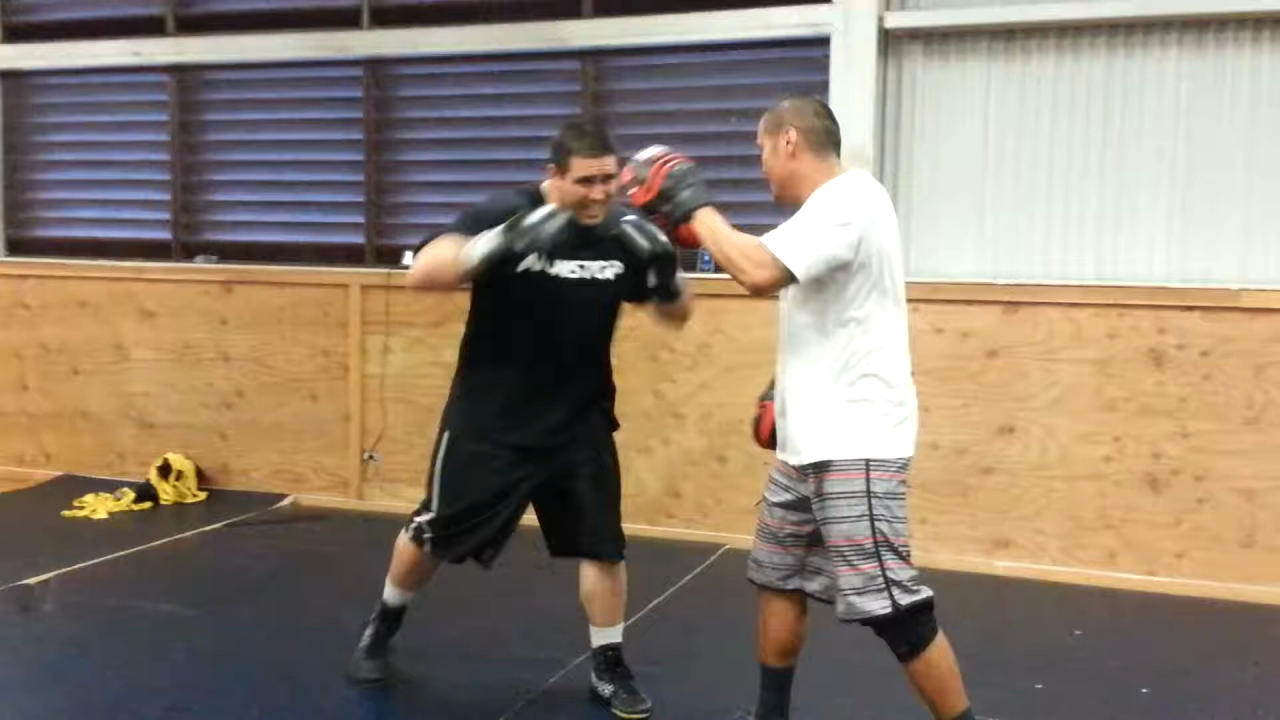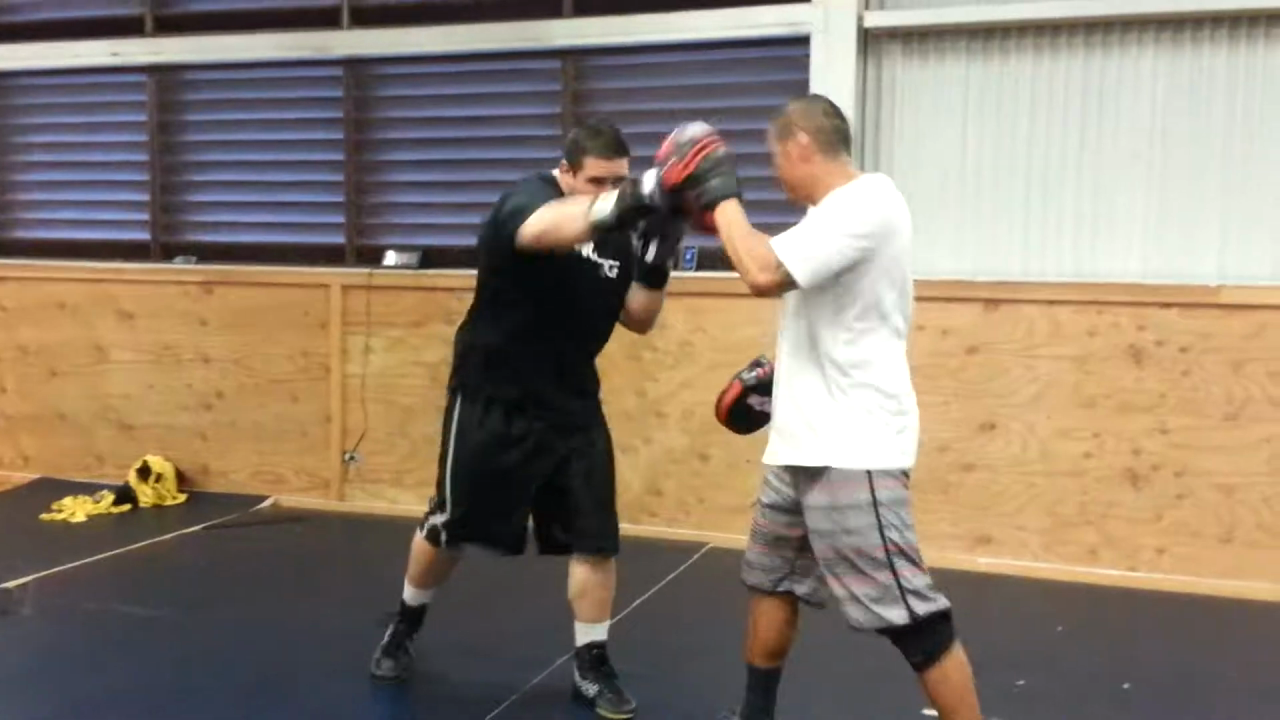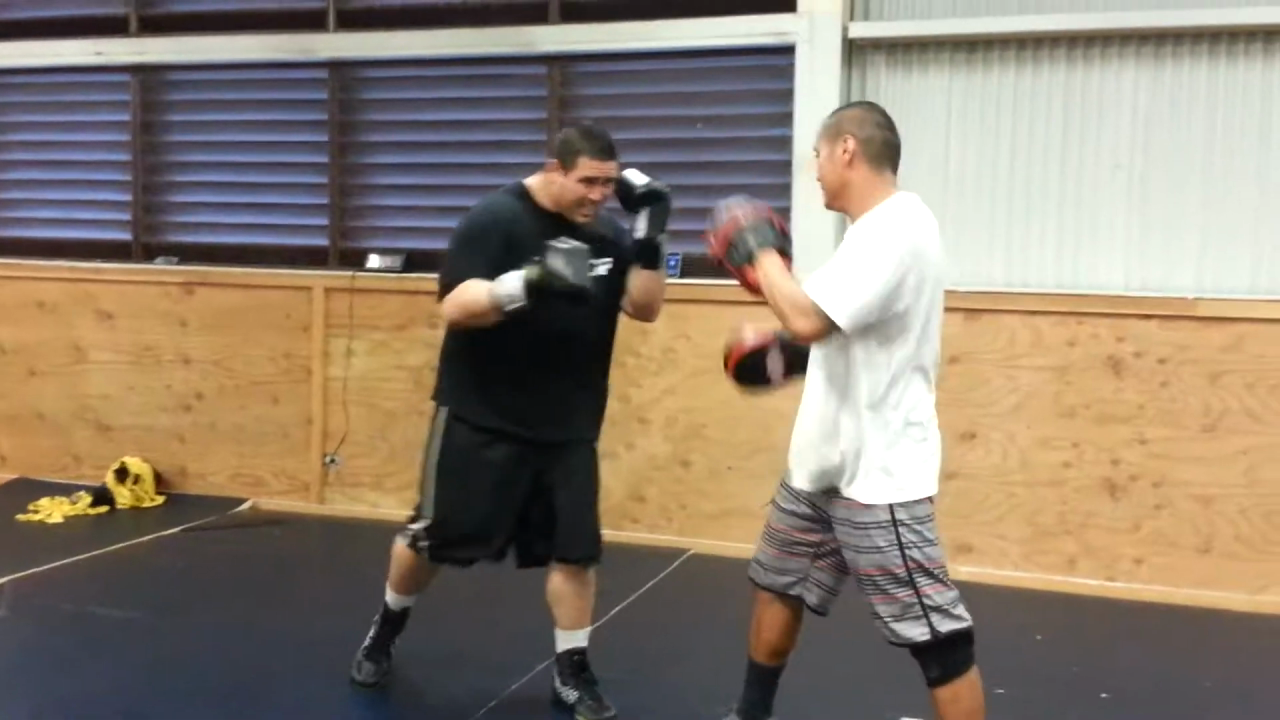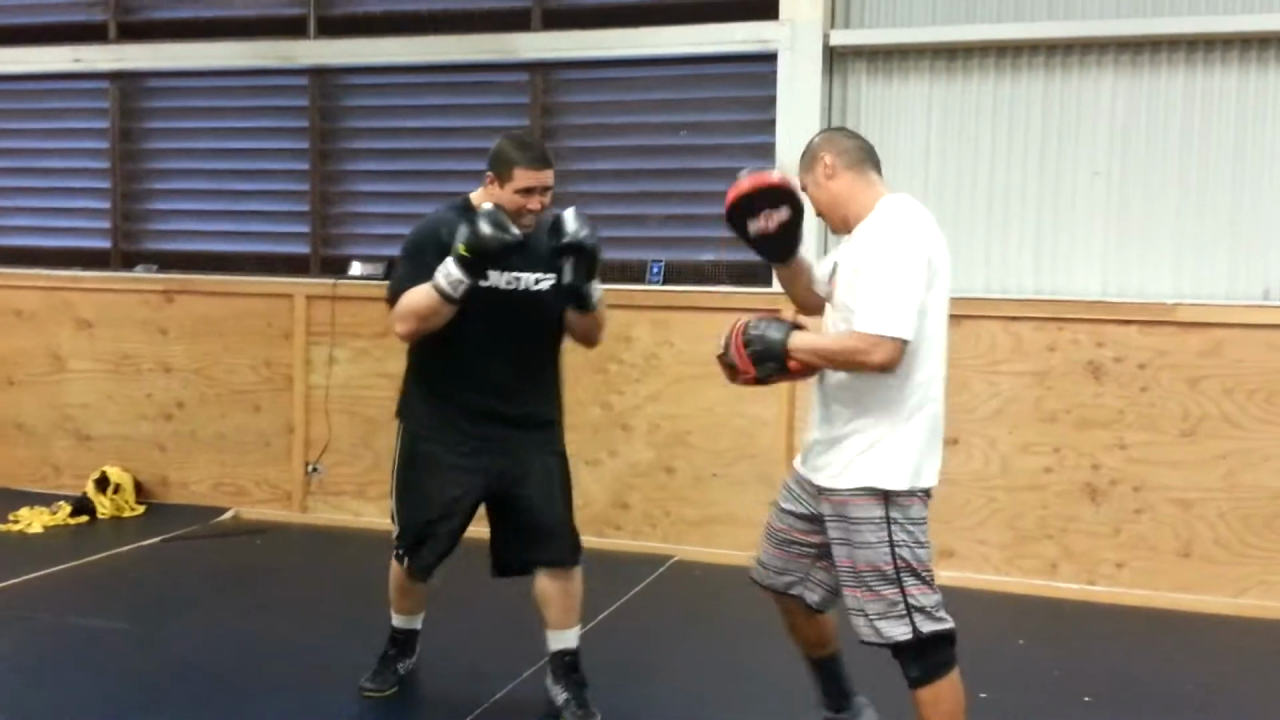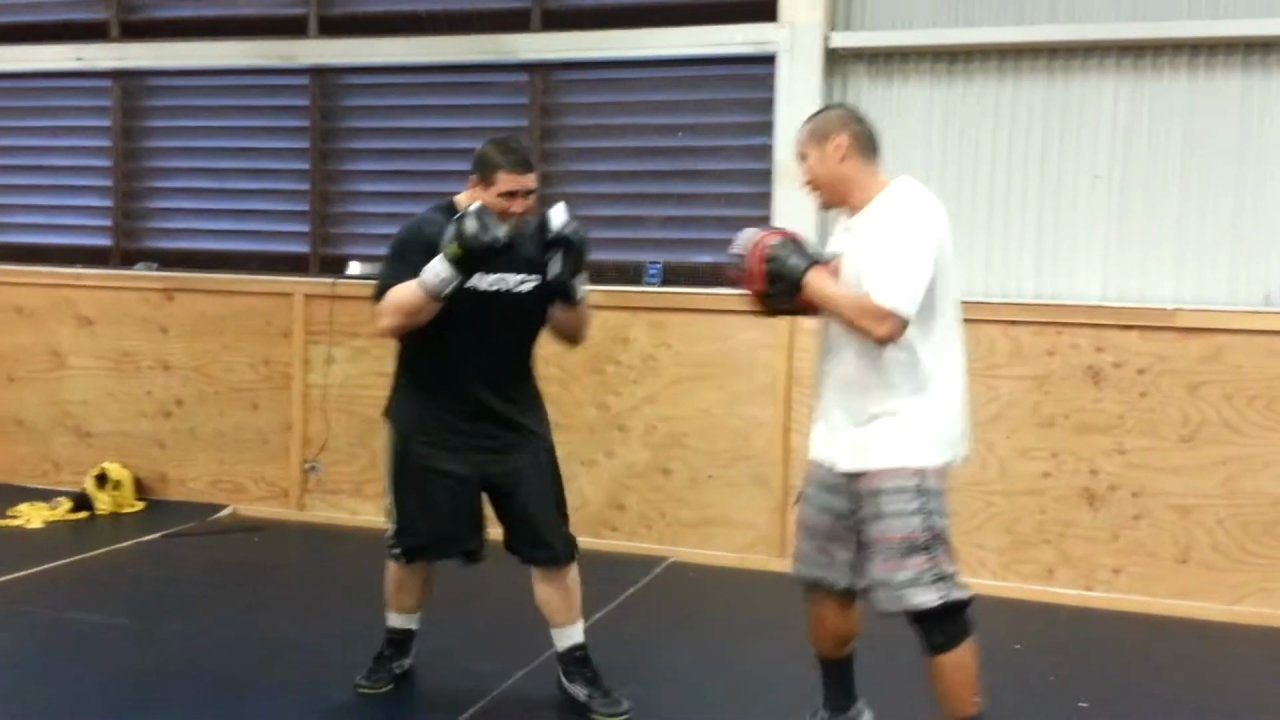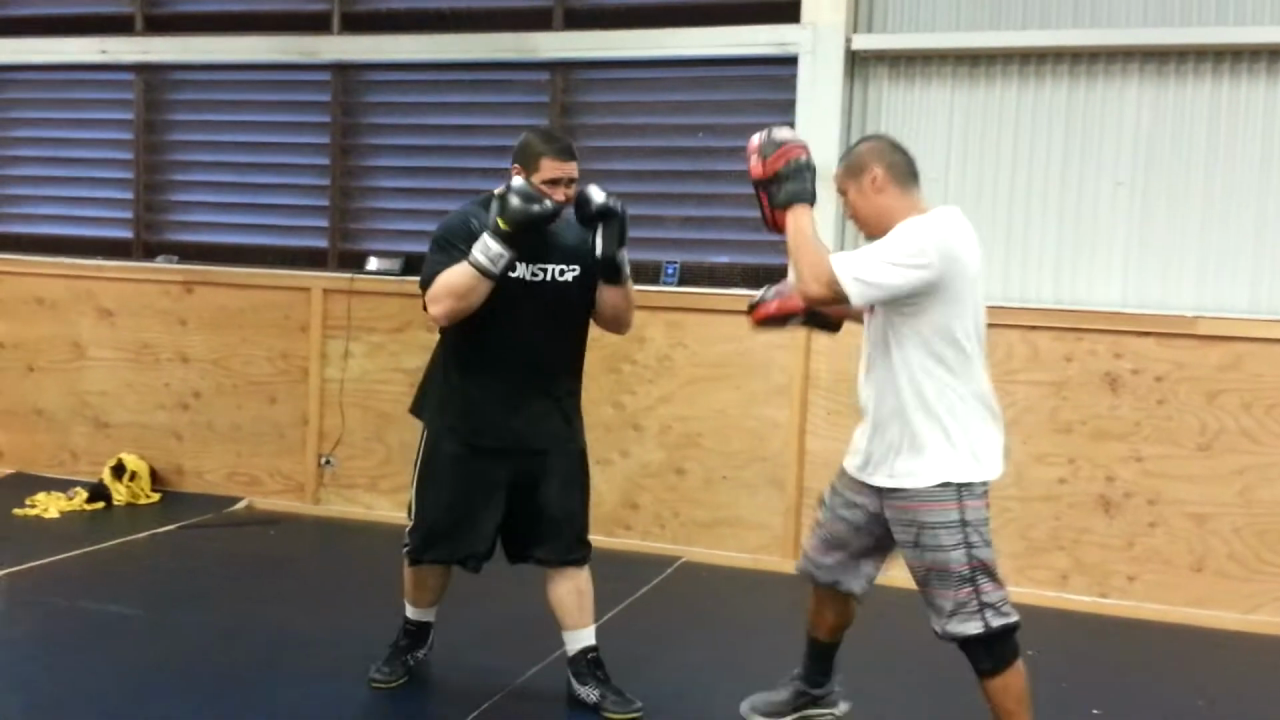
dt=0.2s
person 1, frame 1
left shoulder: (850, 199)
right shoulder: (826, 208)
left elbow: (759, 272)
left wrist: (694, 209)
right wrist: (789, 382)
left hip: (855, 444)
right hip: (808, 440)
left knee: (889, 605)
right knee: (776, 577)
person 1, frame 2
left shoulder: (865, 204)
right shoulder: (839, 210)
left elbow: (766, 272)
left wrist: (719, 195)
right wrist: (776, 371)
left hip: (855, 452)
right hip: (805, 444)
left knee: (905, 615)
right knee: (769, 581)
person 1, frame 3
left shoulder: (895, 228)
right shoulder: (873, 228)
left elbow: (807, 321)
left wrist: (760, 254)
right wrist: (788, 346)
left hip: (877, 470)
right hip: (822, 460)
left knee: (929, 630)
right knee: (777, 582)
person 1, frame 4
left shoulder: (899, 229)
right shoulder: (855, 239)
left elbow: (881, 348)
right elbow: (814, 300)
left wrist: (790, 344)
right wrist: (781, 247)
left hip: (880, 465)
right hip: (827, 456)
left knee: (914, 633)
right knee: (789, 583)
person 1, frame 5
left shoulder: (907, 214)
right shoulder: (859, 221)
left elbow: (883, 321)
left wrist: (801, 270)
right wrist: (801, 272)
left hip: (900, 447)
right hip: (841, 443)
left knee: (928, 601)
right knee: (823, 580)
person 1, frame 6
left shoulder: (933, 237)
right shoulder: (910, 241)
left elbow: (820, 288)
left wrist: (795, 204)
right wrist: (803, 299)
left hip: (939, 469)
right hip: (879, 456)
left knee: (978, 625)
right knee: (830, 573)
person 2, frame 1
left shoulder: (621, 235)
right shoulder: (505, 214)
left elbow: (677, 313)
right elbow: (423, 271)
left wrist: (662, 271)
right wrist: (502, 241)
left hip: (580, 419)
right hip: (490, 416)
left knee: (601, 544)
right knee: (435, 532)
left ankle: (608, 666)
right ankle: (383, 625)
person 2, frame 2
left shoulder: (619, 227)
right shoulder: (528, 198)
left elbow: (642, 317)
right elbow: (543, 230)
left wrist: (658, 240)
right wrist: (617, 205)
left hip: (571, 407)
right hip: (492, 401)
left knee: (594, 538)
right knee: (450, 525)
left ankle: (592, 666)
right ankle: (405, 622)
person 2, frame 3
left shoulder: (606, 229)
right shoulder: (494, 220)
left elbow: (646, 308)
right elbow: (456, 310)
left wrist: (648, 232)
right wrist: (528, 280)
left hip: (566, 421)
right hip: (480, 416)
left knee: (574, 548)
right knee: (436, 535)
left ankle: (572, 672)
right ankle: (387, 626)
person 2, frame 4
left shoulder: (549, 239)
right shoulder: (437, 232)
left elbow: (588, 334)
right elbow: (405, 323)
left wrist: (582, 279)
right wrist: (463, 262)
left hip: (529, 426)
right hip: (441, 426)
left knee: (558, 547)
right knee: (413, 548)
right ankle: (400, 647)
person 2, frame 5
left shoulder: (539, 241)
right shoulder: (424, 233)
left elbow: (573, 332)
right elbow: (391, 319)
left wrist: (566, 273)
right wrist: (452, 260)
left hip: (515, 424)
right hip: (431, 425)
left knee: (550, 546)
right knee: (414, 544)
left ankle: (576, 668)
right ankle: (397, 648)
person 2, frame 6
left shoulder: (576, 231)
right shoulder: (464, 226)
left elbow: (618, 319)
right elbow: (441, 307)
left wrist: (611, 248)
right wrist: (502, 236)
left hip: (550, 425)
right hip: (465, 424)
left knee: (564, 548)
right knee: (432, 545)
left ankle: (586, 670)
right ankle: (412, 638)
